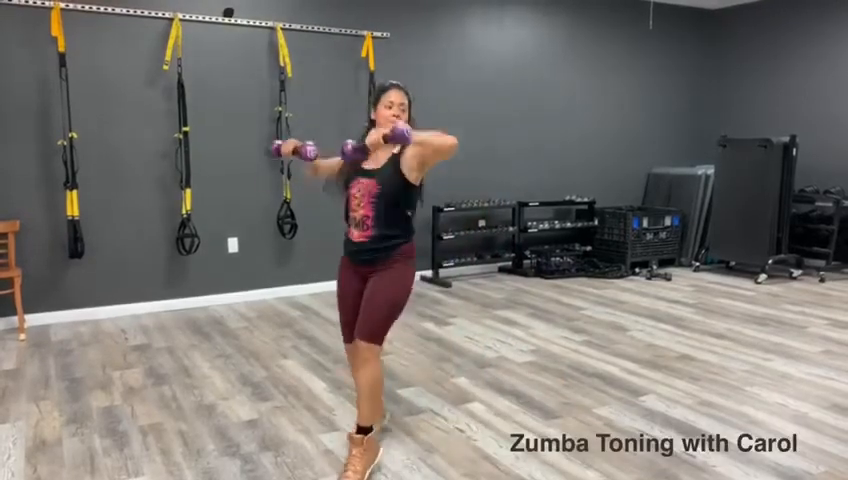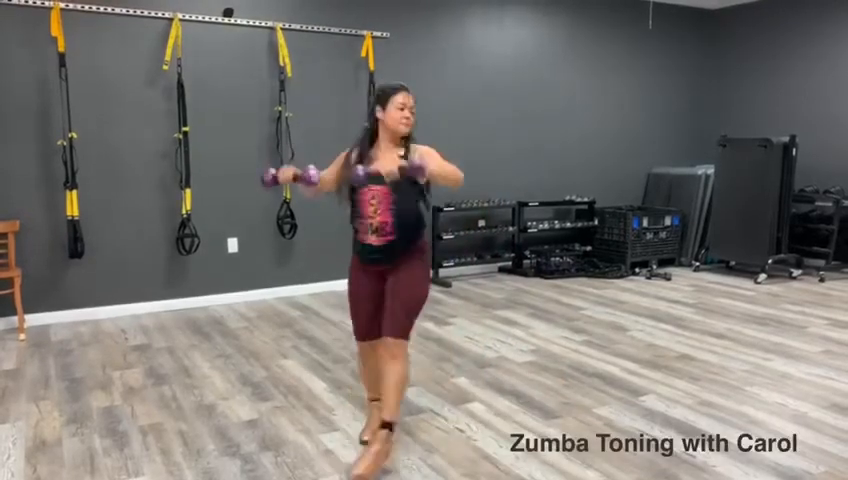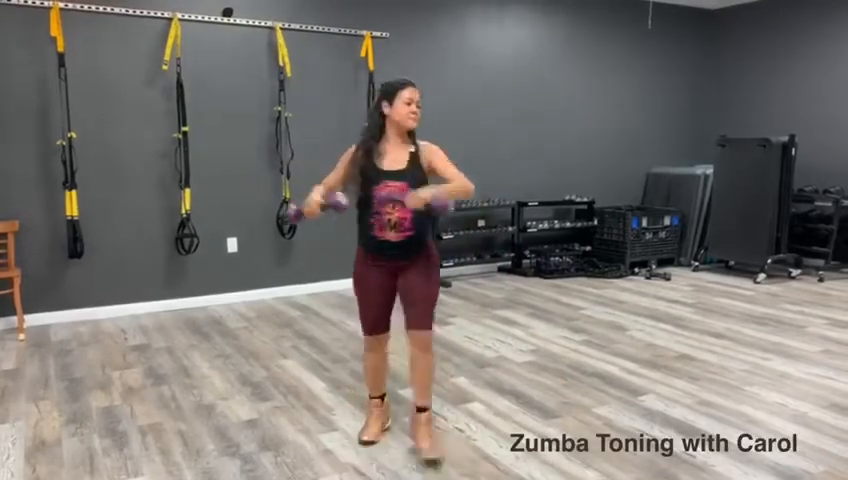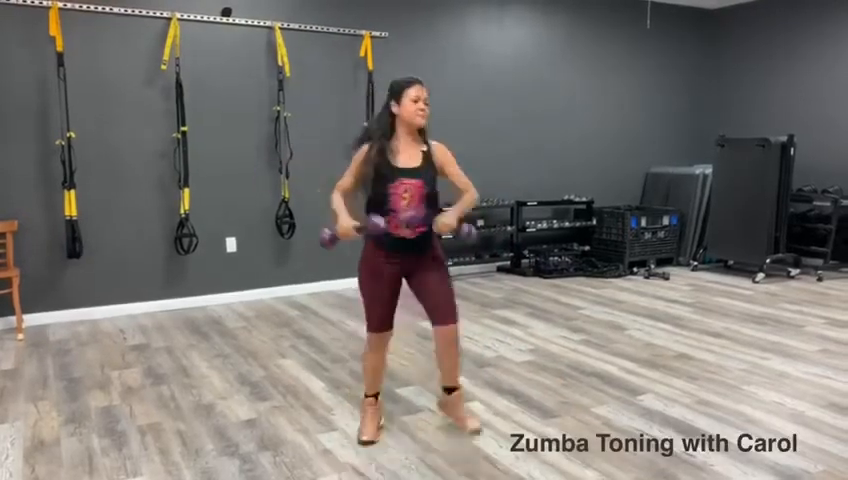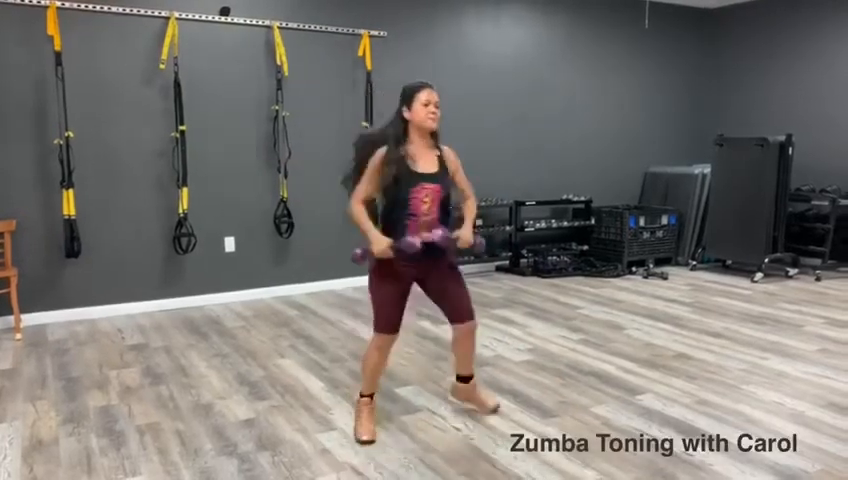
dt=0.1s
person 1, frame 1
left shoulder: (409, 153)
right shoulder: (356, 154)
left elbow: (449, 144)
right elbow: (323, 169)
left wrist: (394, 137)
right wrist: (298, 151)
left hip: (393, 263)
right hip: (354, 262)
left knee: (369, 346)
right knee: (353, 345)
left ankle: (363, 446)
right ankle: (371, 409)
person 1, frame 2
left shoulder: (418, 154)
right shoulder: (354, 157)
left elbow: (456, 178)
right elbow: (319, 185)
left wrist: (407, 163)
right wrist: (293, 174)
left hip: (408, 262)
right hip: (365, 263)
left knee: (394, 344)
right knee: (367, 343)
left ankle: (383, 438)
right ankle: (376, 409)
person 1, frame 3
left shoulder: (425, 152)
right shoulder: (360, 153)
left elbow: (465, 188)
right elbow: (326, 188)
left wrist: (430, 193)
right wrist: (314, 199)
left hip: (418, 257)
right hip: (373, 259)
left knee: (422, 336)
right knee: (375, 338)
left ankle: (421, 421)
right ankle: (378, 407)
person 1, frame 4
left shoulder: (435, 151)
right shoulder: (371, 151)
left elbow: (469, 190)
right elbow: (340, 192)
left wrist: (454, 213)
right wrist: (343, 217)
left hip: (425, 255)
right hip: (380, 256)
left knee: (447, 328)
right knee: (378, 335)
left ankle: (451, 400)
right ankle: (371, 405)
person 1, frame 5
left shoulder: (446, 155)
right shoulder: (387, 156)
left elbow: (467, 195)
right elbow: (358, 201)
left wrist: (467, 227)
right wrist: (374, 235)
left hip: (438, 256)
right hip: (395, 260)
left knee: (465, 323)
right knee: (385, 336)
left ankle: (466, 387)
right ankle: (365, 405)
